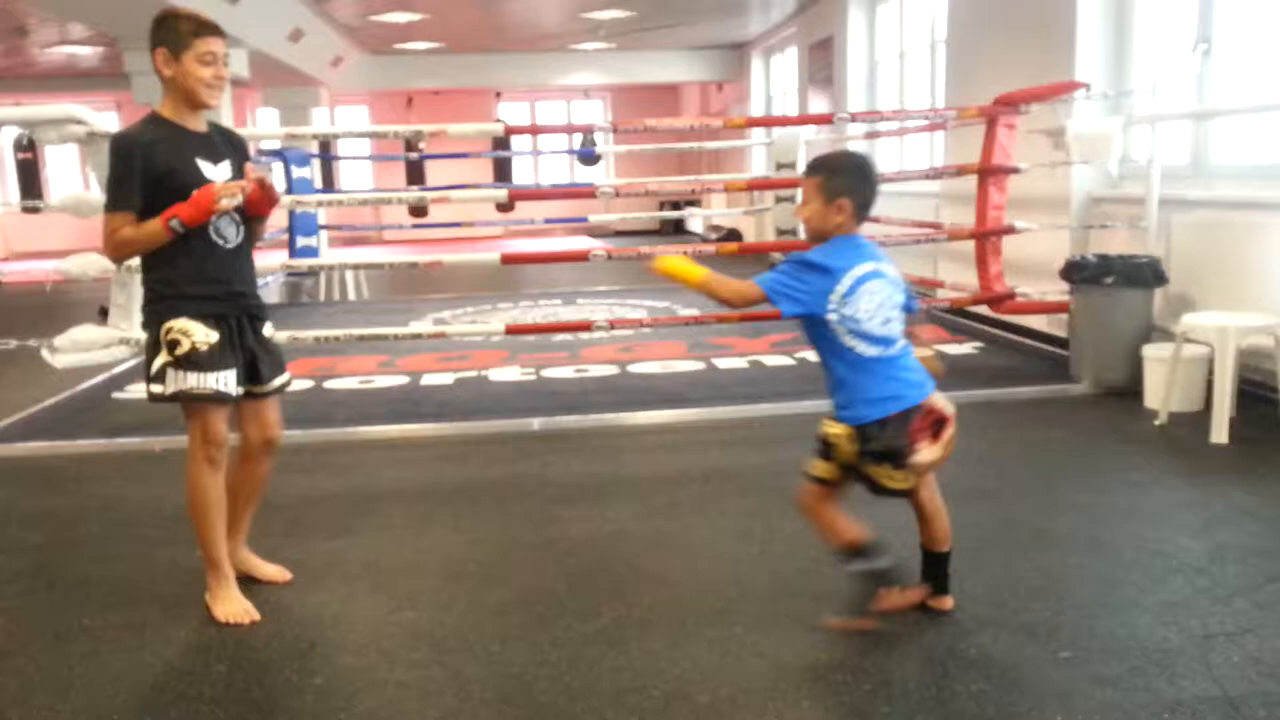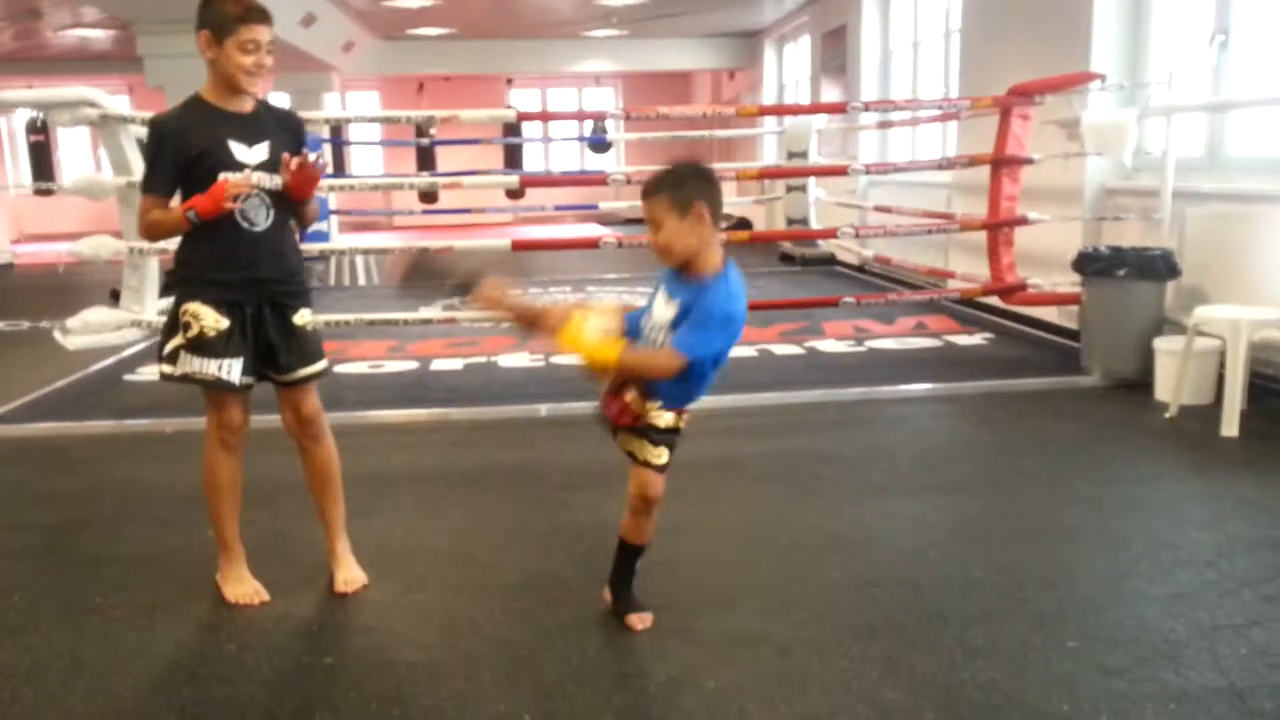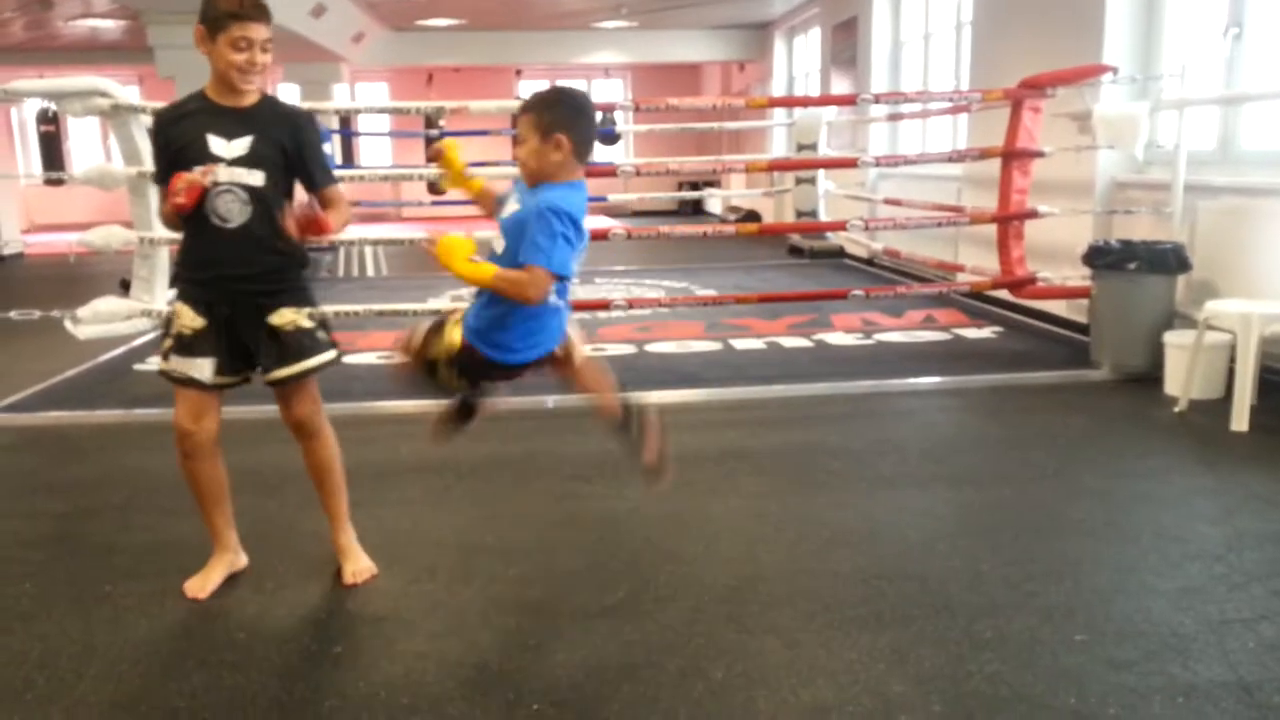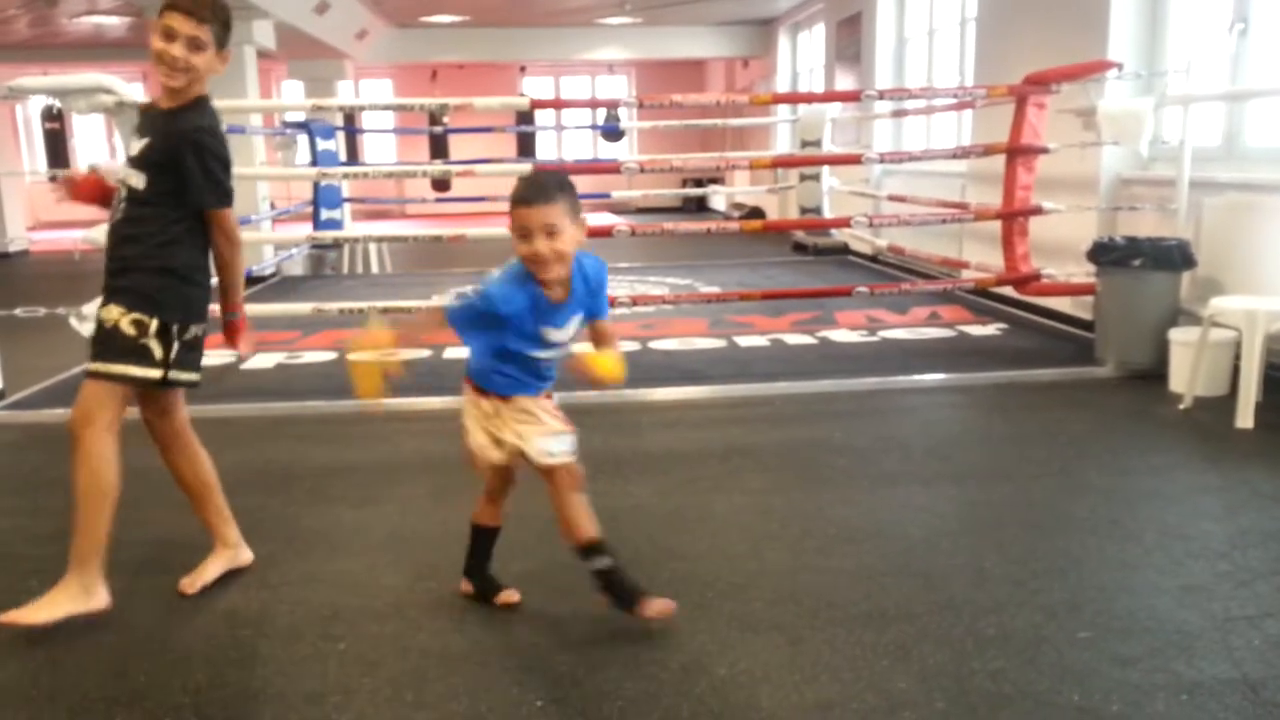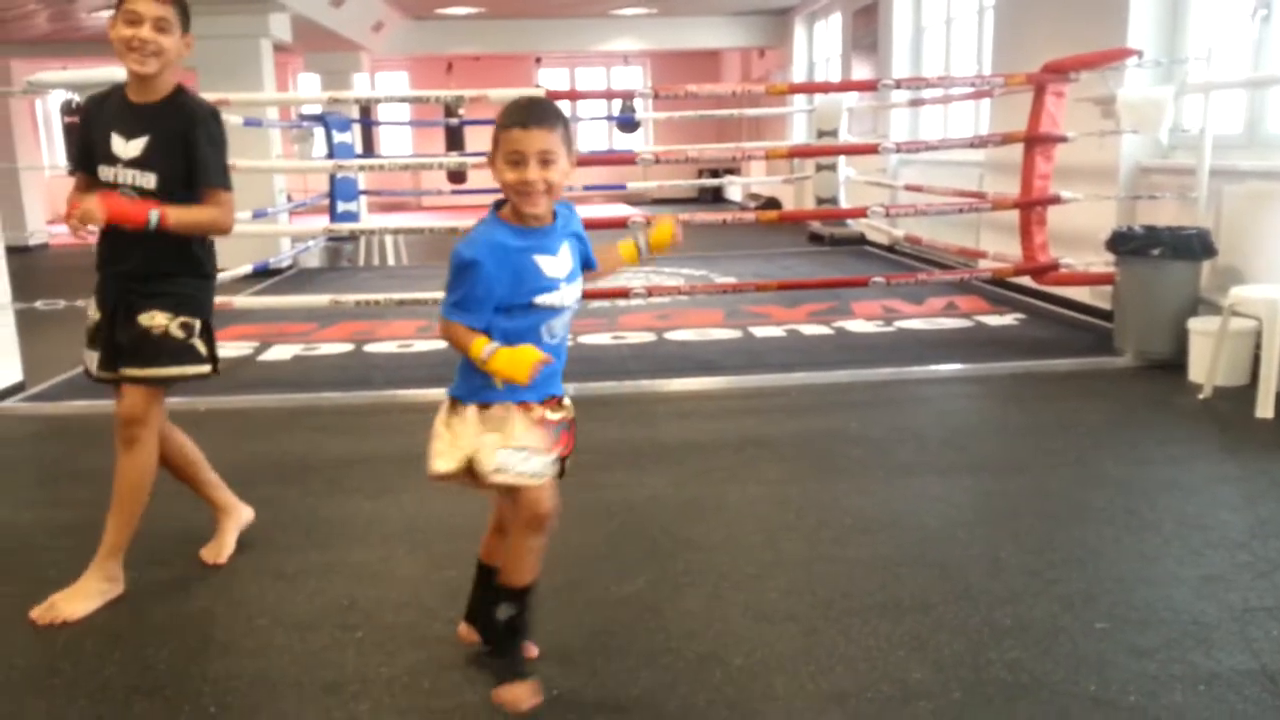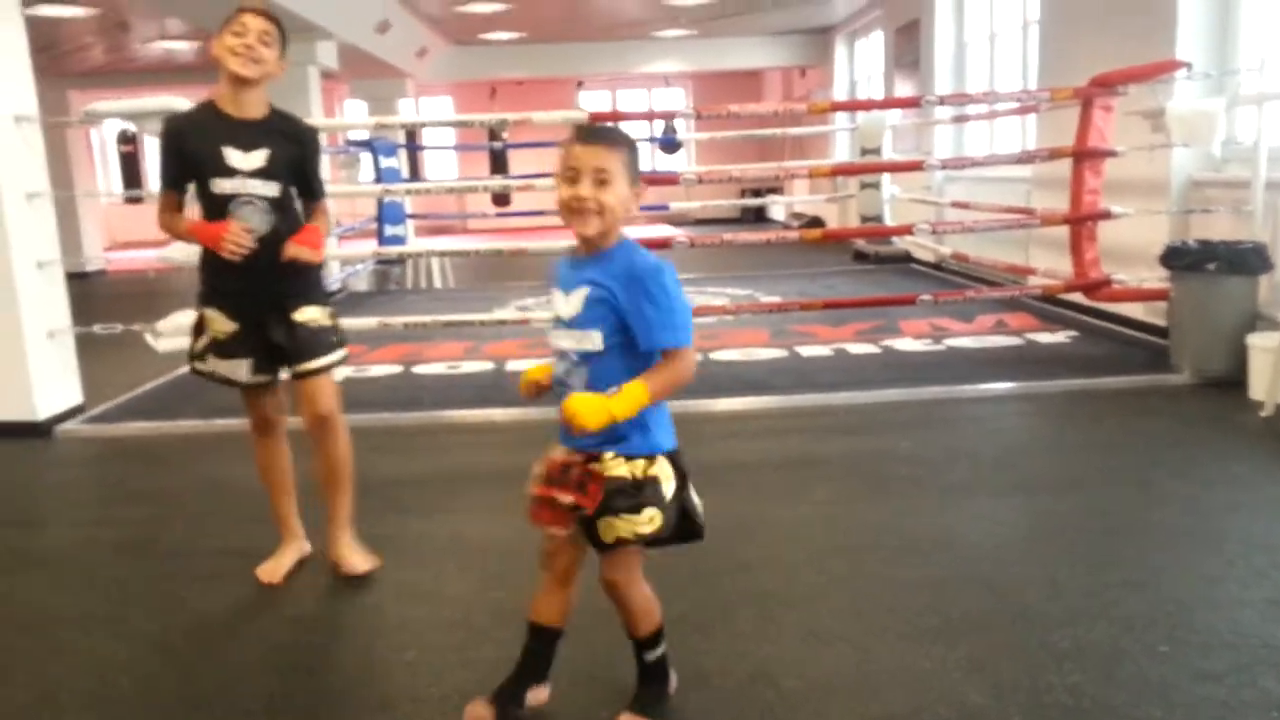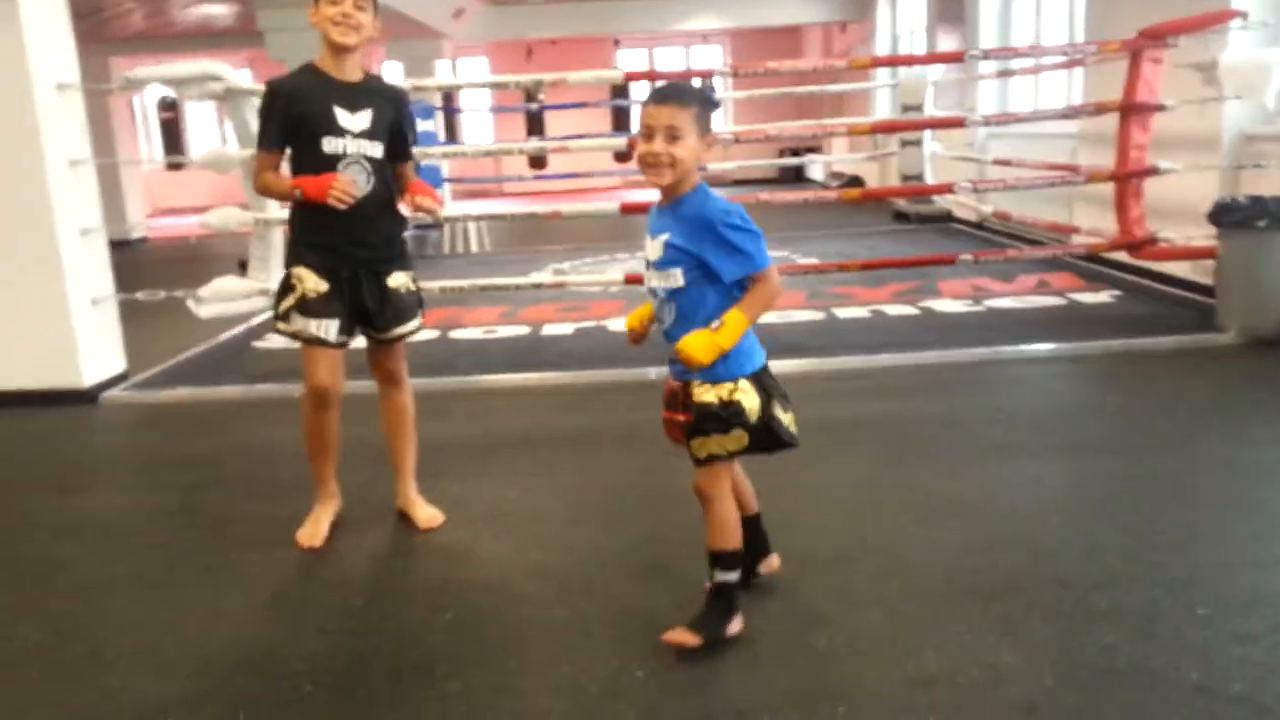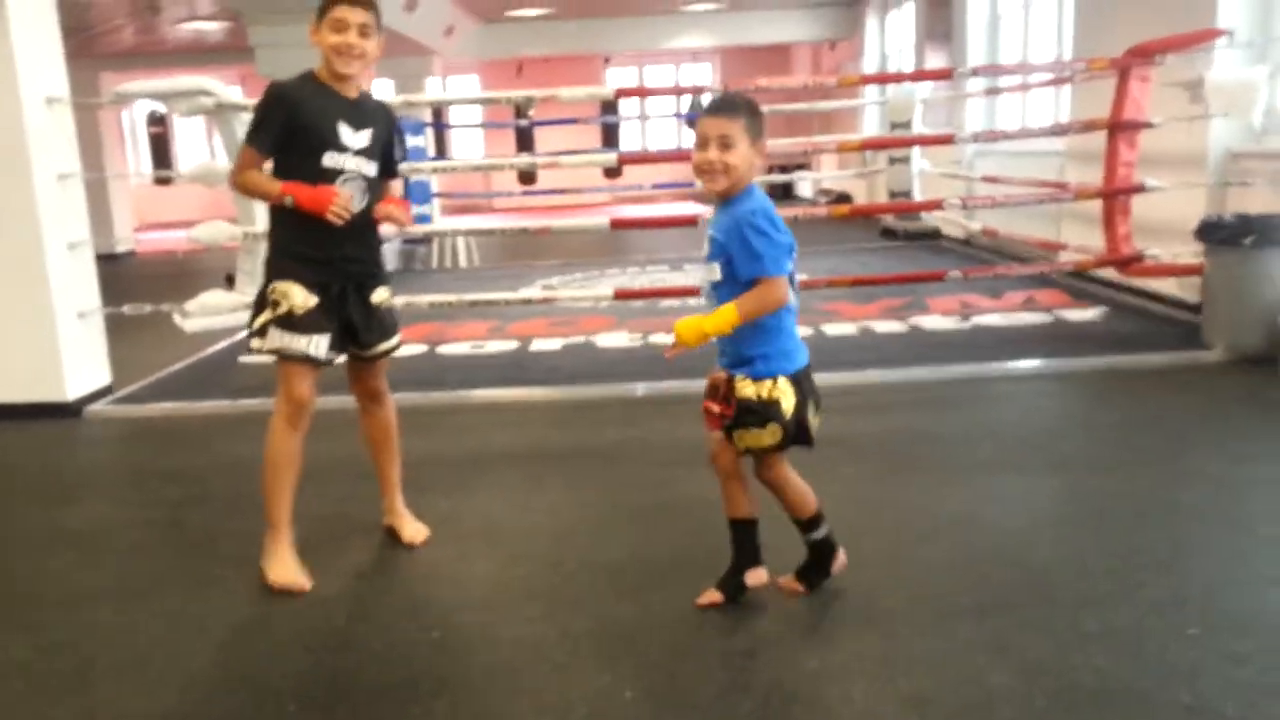
dt=0.5s
person 1, frame 1
left shoulder: (231, 143)
right shoulder: (137, 143)
right elbow: (117, 244)
left wrist: (260, 209)
right wrist: (189, 211)
left hip: (244, 306)
right hip: (184, 312)
left knee: (264, 434)
right knee: (210, 439)
left ankle: (234, 542)
right ankle: (218, 579)
person 1, frame 2
left shoulder: (285, 124)
right shoulder: (175, 127)
right elbow: (150, 224)
left wrist: (304, 192)
right wrist: (203, 206)
left hip: (284, 292)
right hip: (214, 299)
left knee: (308, 419)
right knee: (227, 424)
left ankle: (339, 547)
right ankle: (230, 561)
person 1, frame 3
left shoulder: (289, 123)
right shoulder: (173, 122)
left elbow: (335, 204)
right elbow: (173, 218)
left wrist: (316, 224)
right wrist: (179, 201)
left hip: (277, 291)
right hip: (202, 294)
left knee: (306, 416)
right knee: (192, 428)
left ankle: (344, 536)
right ankle: (226, 548)
person 1, frame 4
left shoulder: (195, 132)
right shoulder: (151, 115)
left elbow: (225, 232)
left wrist: (233, 315)
right wrist: (102, 193)
left hip: (156, 294)
right hip: (135, 291)
left knee: (91, 421)
right knee: (166, 421)
left ankle: (85, 582)
right ankle: (228, 543)
person 1, frame 5
left shoulder: (195, 117)
right shoulder: (98, 110)
left elbow: (220, 215)
right elbow: (81, 189)
left wrist: (138, 213)
right wrist: (79, 210)
left hip: (174, 286)
right hip: (116, 284)
left knee: (135, 420)
right knee: (149, 418)
left ankle: (103, 573)
right ankle: (230, 509)
person 1, frame 6
left shoulder: (296, 135)
right shoulder: (185, 130)
right elbow: (168, 216)
left wrist: (313, 237)
right wrist: (207, 234)
left hip: (295, 291)
right hip: (229, 298)
left knee: (323, 411)
right knee: (263, 418)
left ankle: (343, 535)
right ankle: (291, 537)
person 1, frame 7
left shoulder: (391, 99)
right shoulder: (289, 90)
right elbow: (263, 178)
left wrist: (419, 192)
right wrist: (309, 187)
left hip: (383, 254)
right hip: (318, 257)
left knee: (392, 372)
right knee: (322, 385)
left ankle: (407, 490)
right ankle: (326, 495)
person 1, frame 8
left shoulder: (381, 116)
right shoulder: (288, 97)
right elbow: (243, 174)
left wrist: (395, 208)
right wrist: (304, 196)
left hip: (363, 270)
right hip: (300, 271)
left knee: (374, 389)
right knee: (295, 400)
left ankle: (394, 505)
right ankle: (277, 541)
person 2, frame 1
left shoulder: (814, 266)
right shoulder: (881, 263)
left elbow: (741, 294)
left wrist: (684, 270)
left hip: (870, 416)
right hip: (919, 399)
left knee: (815, 498)
right knee: (920, 486)
left ankle: (883, 581)
right ankle: (936, 588)
person 2, frame 2
left shoulder: (722, 306)
right shoulder: (680, 267)
left elbow: (661, 366)
left wrist: (595, 349)
left hip: (657, 404)
right hip: (622, 354)
left knee: (646, 492)
right knee: (559, 322)
left ankle: (621, 588)
person 2, frame 3
left shoulder: (546, 211)
right shoulder: (567, 194)
left elbow: (534, 289)
right elbow: (509, 206)
left wrist: (466, 269)
right wrist: (466, 178)
left hip: (494, 344)
right hip: (542, 336)
left knee: (416, 345)
right knee: (574, 363)
right ankle: (632, 420)
person 2, frame 4
left shoulder: (590, 273)
right shoulder: (504, 296)
left elbow: (603, 331)
right elbow: (438, 320)
right wrist: (385, 344)
left hip: (537, 391)
right hip: (502, 396)
left knee: (499, 481)
right knee: (568, 480)
left ankle: (477, 574)
right ankle: (615, 586)
person 2, frame 5
left shoulder: (566, 221)
right shoulder: (482, 252)
right elbow: (456, 326)
left wrist: (643, 245)
right wrist: (496, 357)
left hip: (545, 398)
right hip: (498, 403)
left knee: (517, 514)
right knee: (528, 510)
left ankle: (483, 618)
right ankle: (508, 648)
person 2, frame 6
left shoulder: (643, 274)
right shoulder: (569, 269)
left elbow: (678, 365)
left wrist: (614, 407)
right wrist: (546, 376)
left hip: (631, 449)
right hip: (578, 446)
left knee: (620, 571)
right knee: (558, 559)
person 2, frame 7
left shoulder: (715, 215)
right shoulder: (661, 213)
left elbow: (767, 284)
left wrist: (717, 339)
right wrist: (646, 316)
left hip: (727, 375)
right hip: (692, 372)
left knee: (710, 483)
right knee: (723, 468)
left ankle: (721, 611)
right ankle: (760, 551)
person 2, frame 8
left shoulder: (752, 218)
right shoulder: (726, 213)
left elbow: (774, 293)
left wrist: (706, 325)
right wrist: (716, 336)
left hip: (767, 369)
right hip: (739, 366)
left knee: (772, 468)
right knee: (723, 458)
left ankle: (824, 552)
right ankle: (745, 566)
